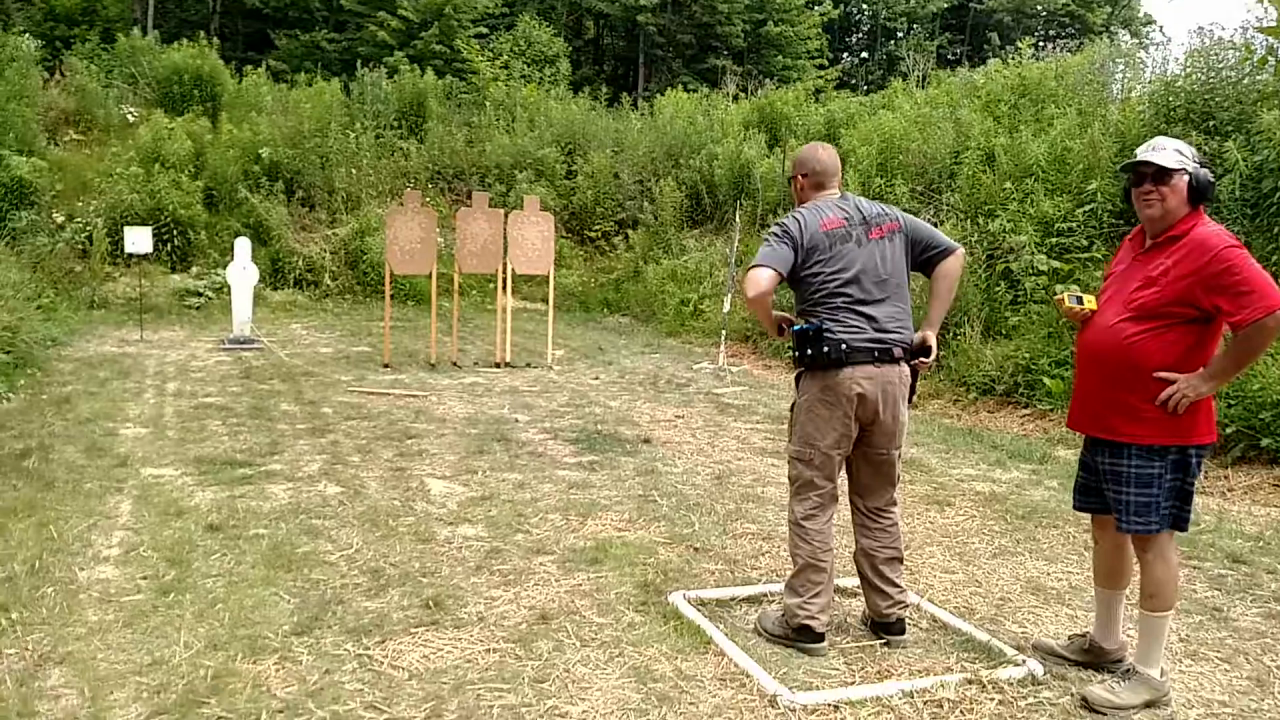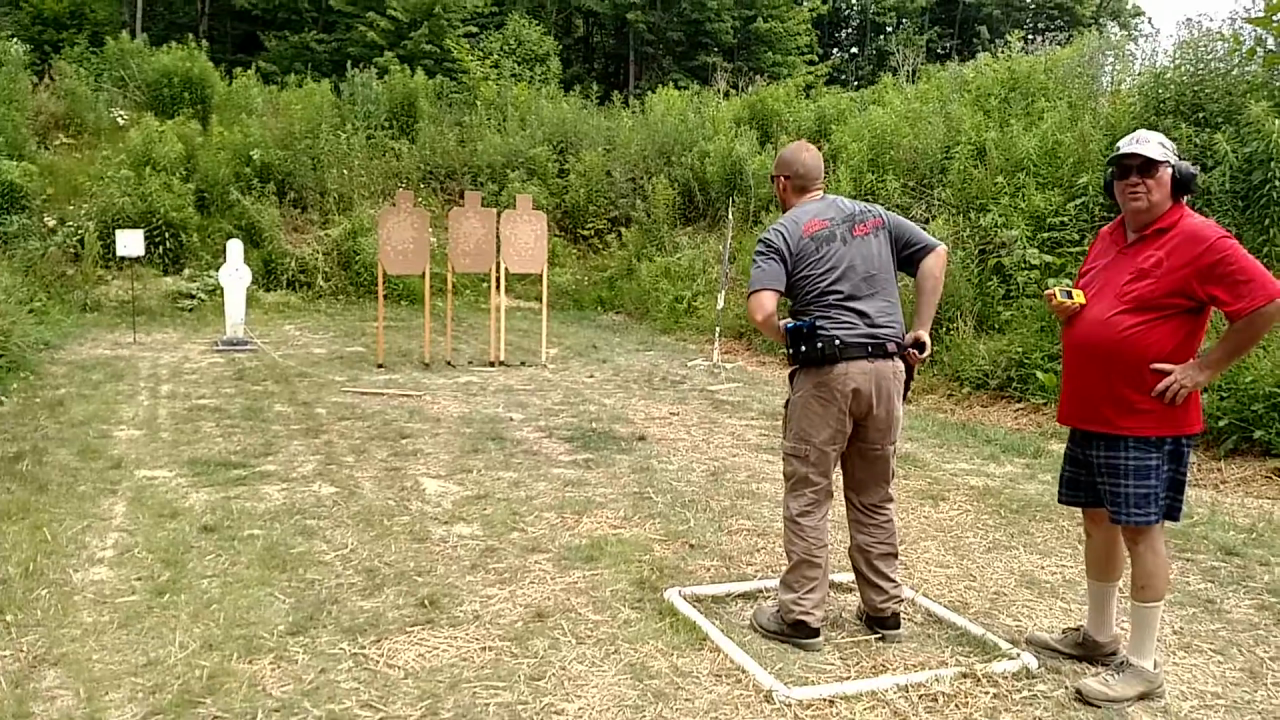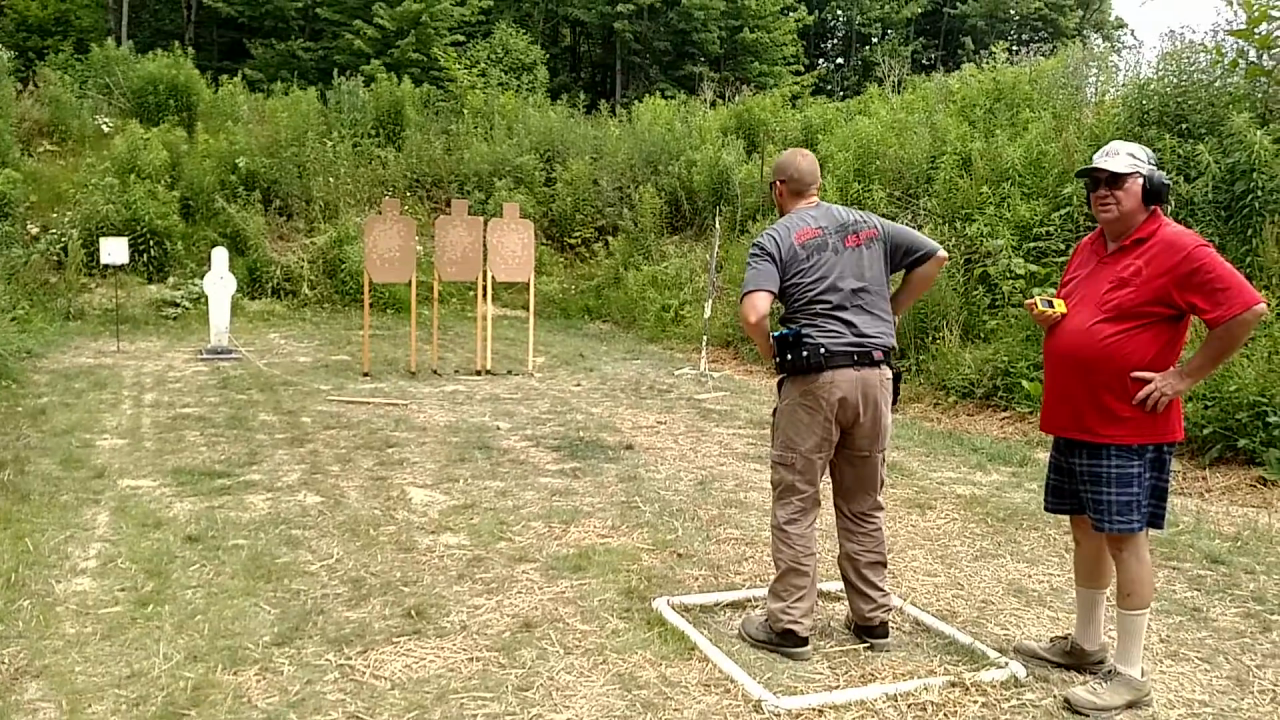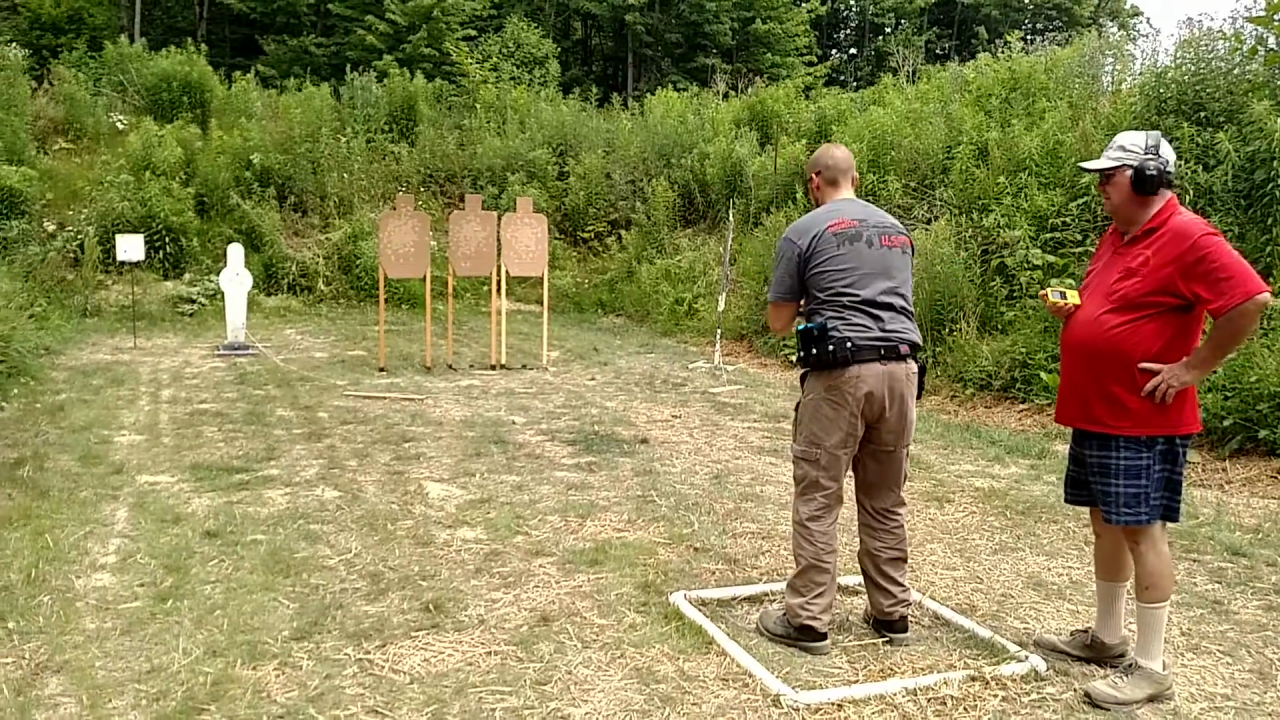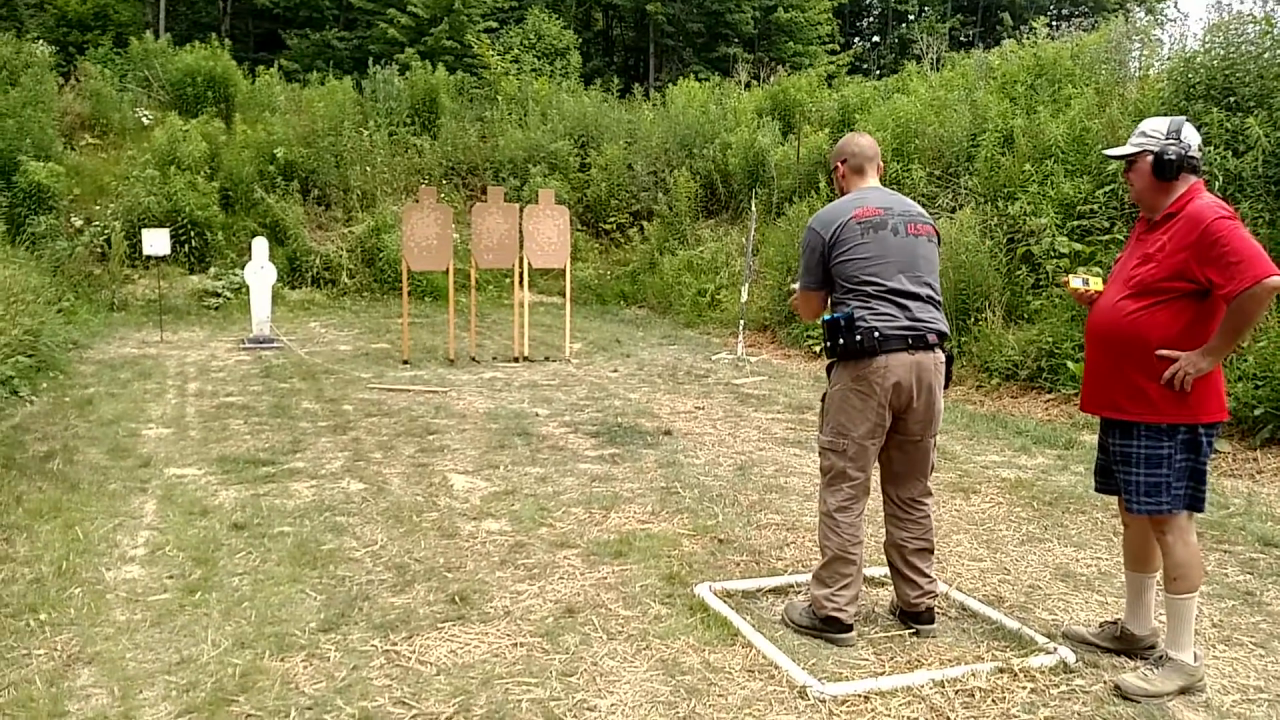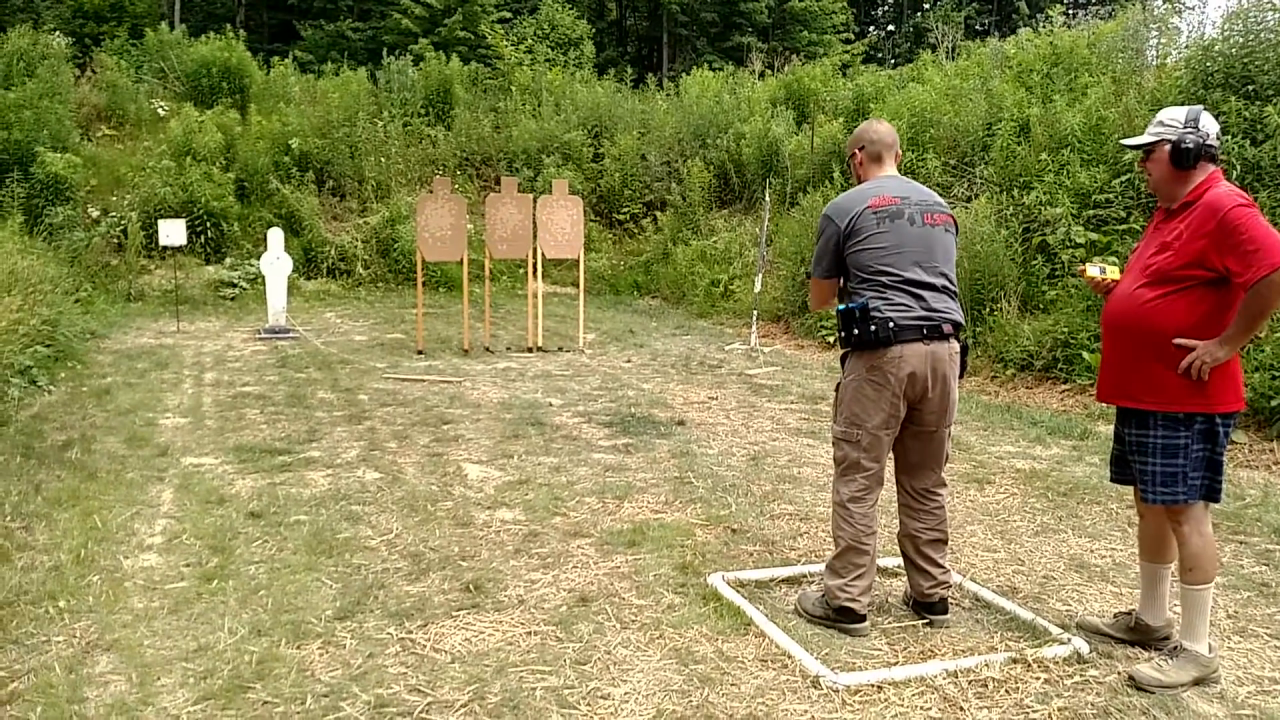
dt=0.4s
person 1, frame 1
left shoulder: (1211, 247)
right shoulder: (1135, 242)
left wrist: (1208, 380)
right wrist: (1085, 316)
left hip: (1158, 428)
right hip: (1107, 420)
left knee: (1151, 538)
right knee: (1107, 527)
left ankle: (1149, 672)
right ankle: (1104, 641)
person 1, frame 2
left shoulder: (1200, 240)
right shoulder: (1108, 237)
left wrist: (1203, 369)
right wrist: (1069, 310)
left hip: (1147, 420)
right hip: (1091, 412)
left knee: (1141, 530)
right knee: (1097, 519)
left ankle: (1141, 664)
right ankle: (1097, 634)
person 1, frame 3
left shoulder: (1178, 249)
right shoulder: (1088, 247)
left elbow: (1247, 309)
left wrist: (1184, 376)
right wrist: (1049, 320)
left hip: (1128, 428)
right hip: (1074, 422)
left knee: (1124, 538)
right knee: (1085, 529)
left ankle: (1129, 673)
right ankle: (1084, 643)
person 1, frame 4
left shoulder: (1188, 237)
right shoulder: (1116, 236)
left elbow: (1252, 299)
left wrist: (1192, 368)
right wrist: (1069, 311)
left hip: (1143, 420)
right hip: (1095, 413)
left knee: (1142, 530)
right knee: (1105, 522)
left ankle: (1151, 666)
right ankle: (1106, 637)
person 1, frame 5
left shoulder: (1206, 220)
right shoulder: (1150, 221)
left wrist: (1209, 355)
right wrist: (1097, 299)
left hip: (1168, 407)
right hip: (1126, 402)
left knee: (1169, 519)
right knee: (1134, 513)
left ankle: (1181, 658)
right ankle: (1135, 628)
person 1, frame 6
left shoulder: (1224, 209)
right shoulder: (1170, 211)
left wrist: (1226, 345)
right wrist: (1114, 289)
left hip: (1186, 398)
right hip: (1143, 392)
left knee: (1184, 511)
right knee: (1150, 503)
left ankle: (1195, 649)
right ankle: (1150, 619)
person 2, frame 1
left shoulder: (798, 224)
right shoulder: (890, 218)
left elbow: (755, 288)
right elbow: (953, 256)
left wrist: (773, 324)
right wrist: (929, 329)
left hip: (833, 376)
right hip: (892, 374)
left knee: (813, 500)
right knee: (879, 500)
left ankle: (806, 620)
right ankle: (889, 614)
person 2, frame 2
left shoulder: (781, 234)
right shoulder: (874, 216)
left elbow: (761, 313)
right elbow: (935, 253)
left wrist: (788, 338)
right wrist: (921, 329)
left hip: (827, 373)
right hip: (886, 369)
left knee: (808, 497)
right knee: (875, 496)
left ankle: (802, 616)
right ankle: (884, 608)
person 2, frame 3
left shoulder: (774, 239)
right shoulder: (868, 225)
left elbow: (754, 314)
right elbow: (935, 257)
left wrist: (772, 352)
right wrist: (891, 308)
left hip: (815, 380)
right hip: (874, 376)
left knee: (795, 505)
right knee: (863, 504)
left ankle: (789, 625)
right ankle: (872, 617)
person 2, frame 4
left shoulder: (803, 232)
right shoulder: (897, 231)
left elbow: (779, 321)
left wrist: (808, 314)
left hip: (840, 374)
right hip: (900, 370)
left knee: (818, 500)
right knee: (885, 500)
left ankle: (807, 619)
right ankle: (891, 611)
person 2, frame 5
left shoulder: (828, 220)
right shoulder: (922, 217)
left elbow: (809, 310)
left wrist: (803, 295)
left hip: (868, 363)
right hip: (927, 360)
left knee: (844, 490)
right knee: (911, 490)
left ankle: (833, 610)
right ankle: (918, 603)
person 2, frame 6
left shoulder: (844, 208)
right shoulder: (940, 206)
left elbow: (820, 298)
left wrist: (829, 296)
left hip: (882, 354)
right hip: (942, 350)
left knee: (858, 482)
right knee: (926, 481)
left ankle: (846, 601)
right ankle: (931, 594)
